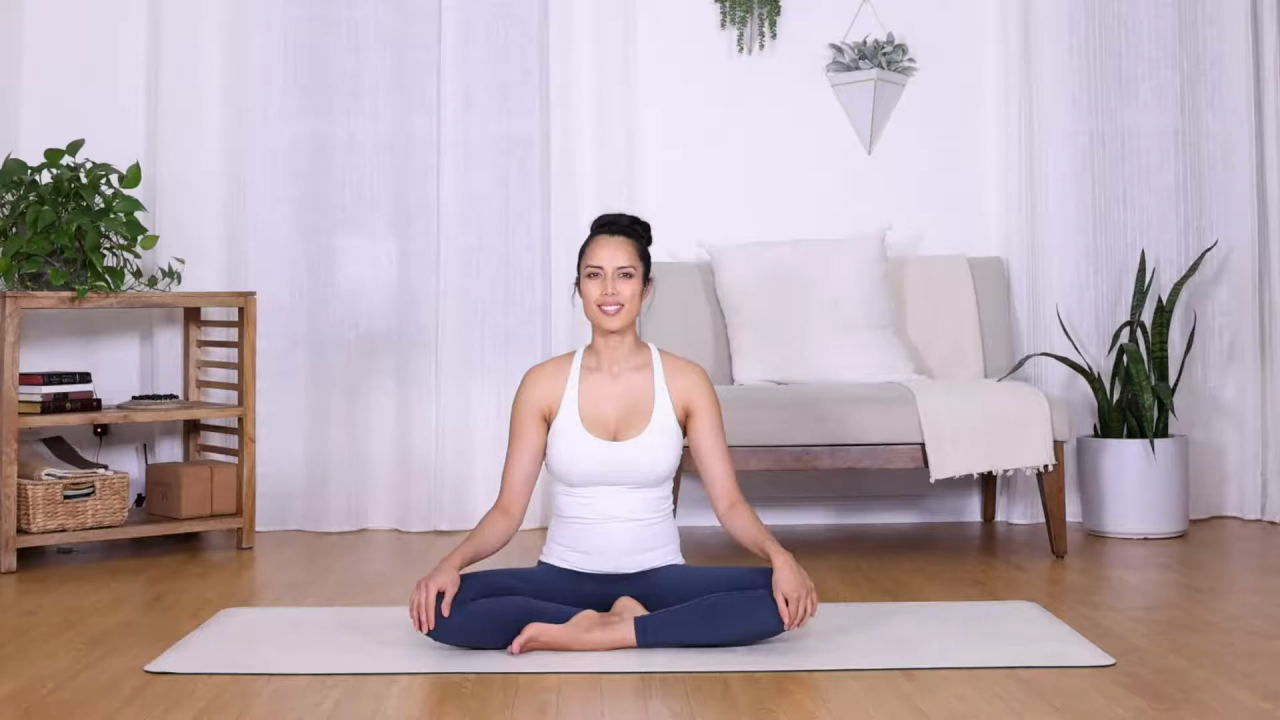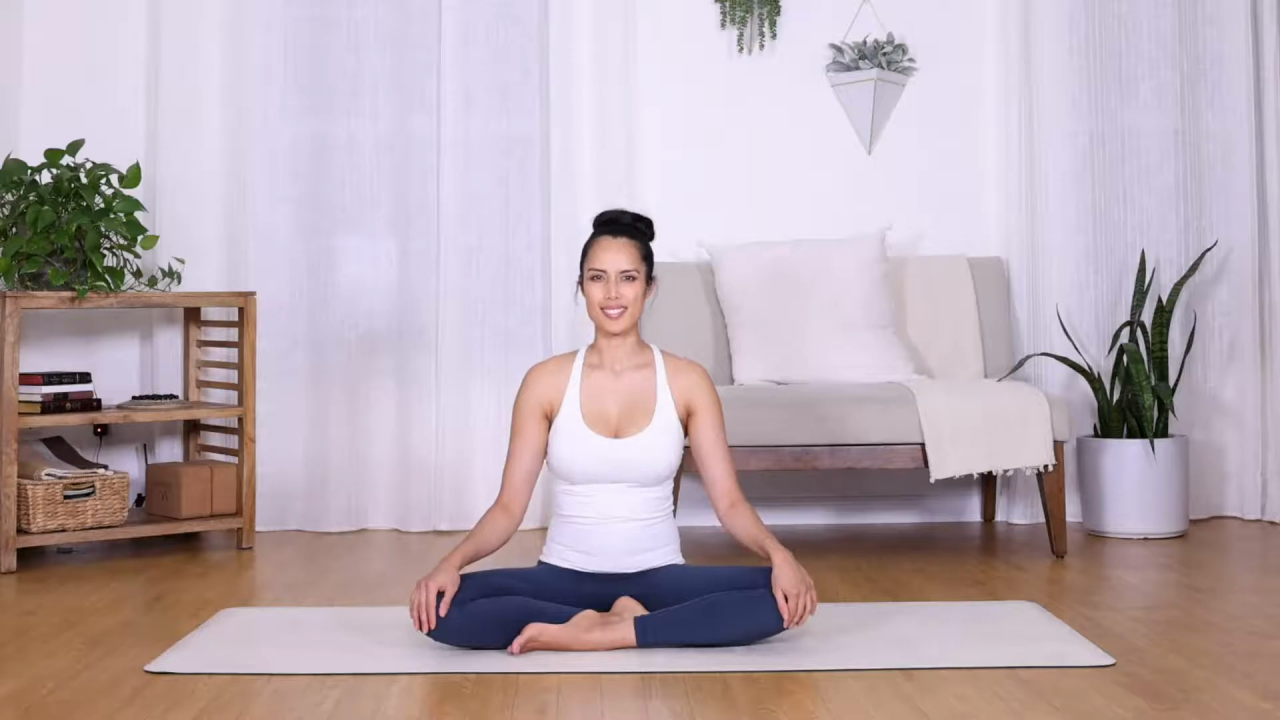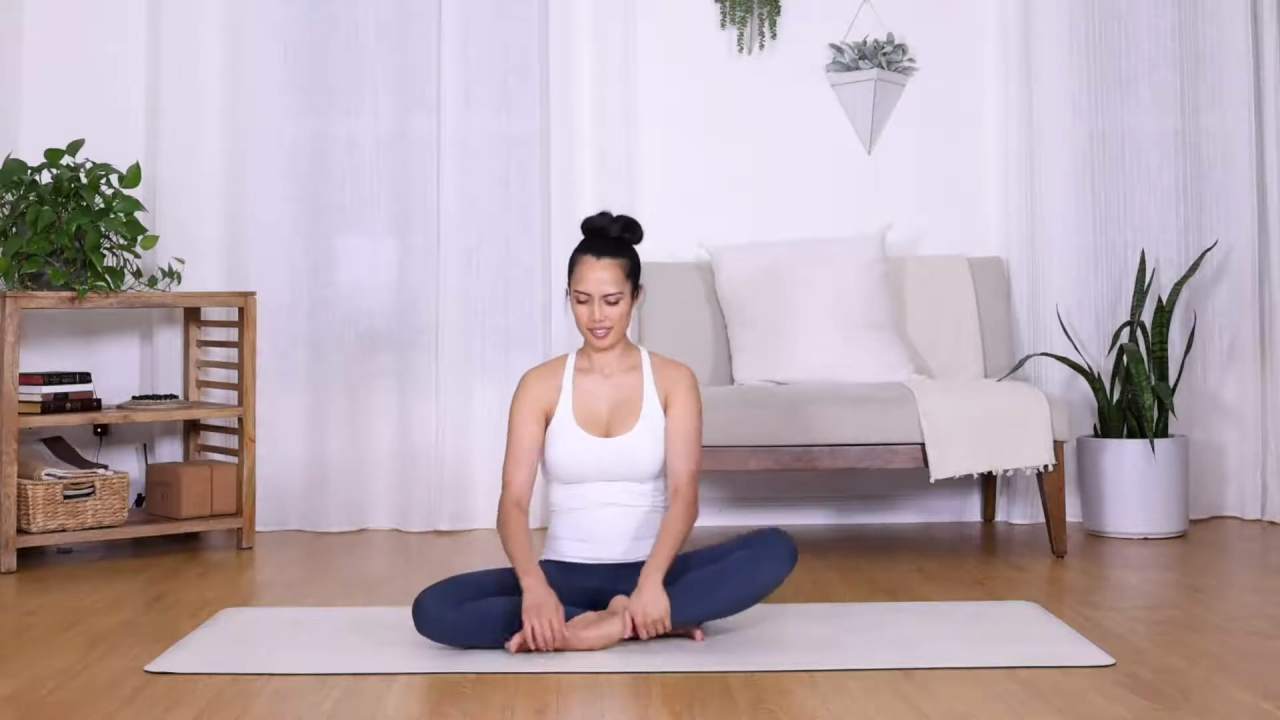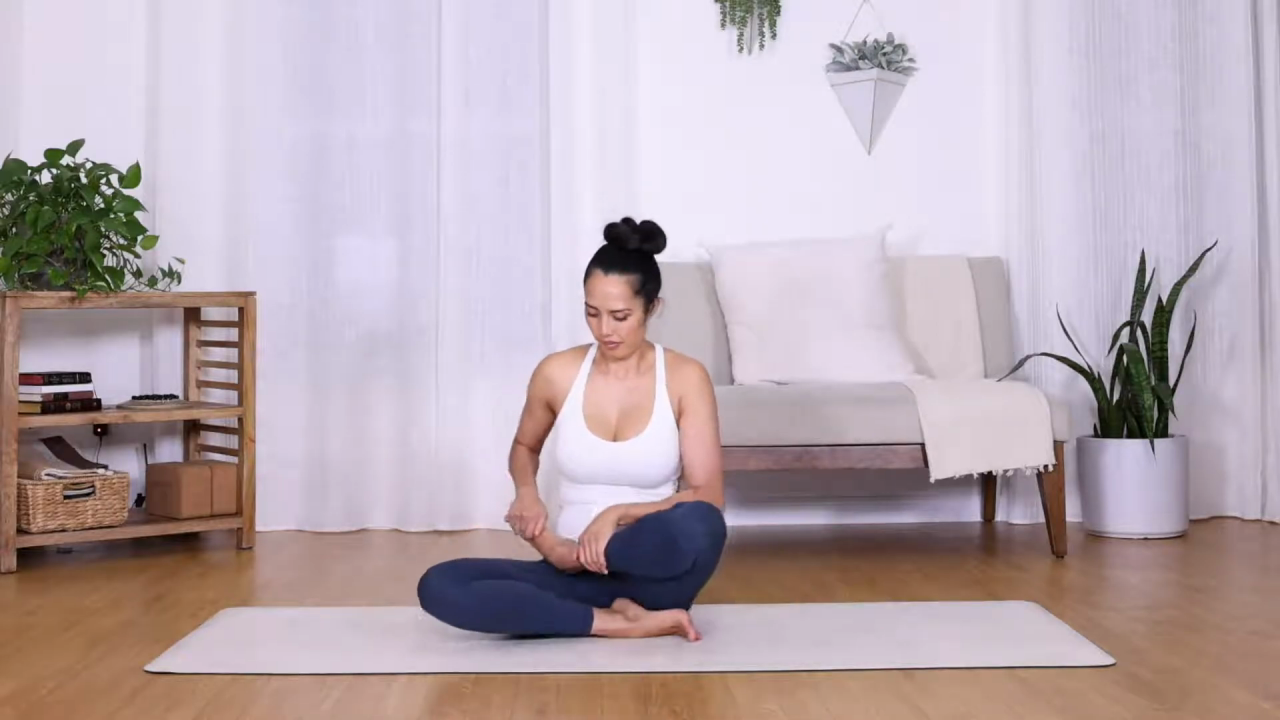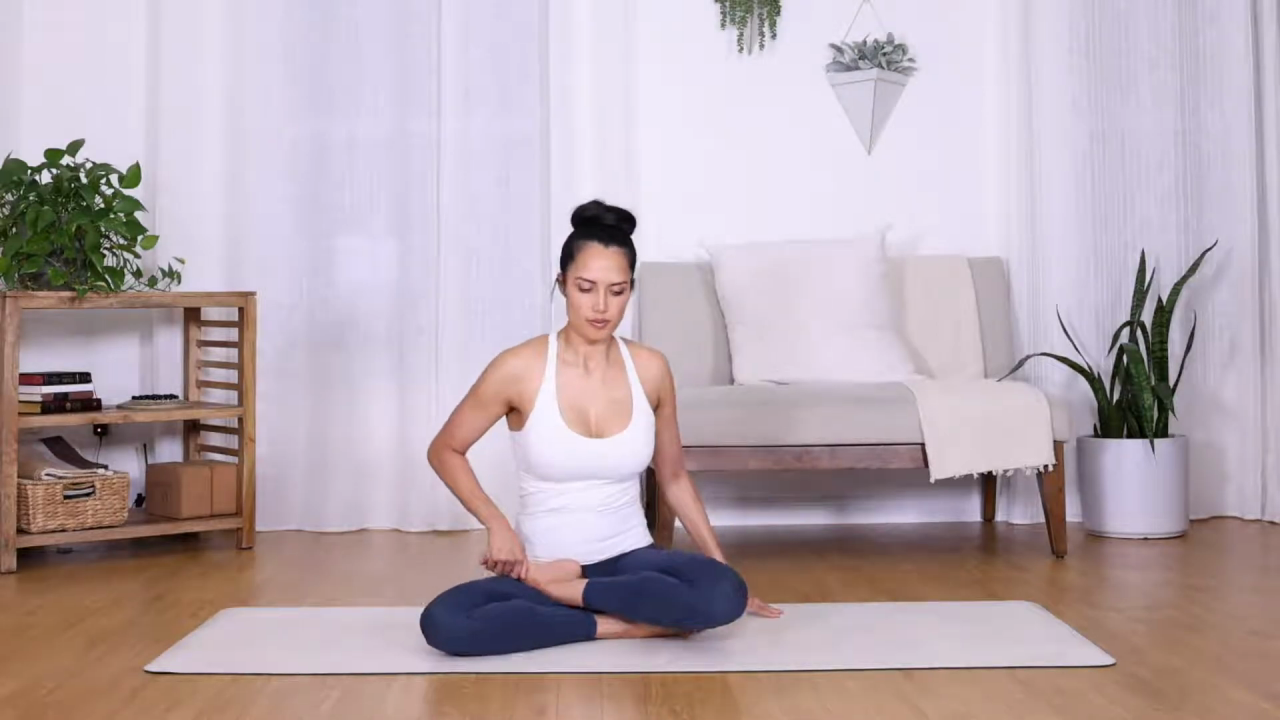
dt=1s
person 1, frame 1
left shoulder: (686, 380)
right shoulder: (544, 382)
left elbow: (729, 501)
right elbow: (508, 509)
left wrist: (780, 557)
right wrist: (450, 563)
left hip: (658, 577)
right hip: (566, 576)
left knee: (783, 599)
right knee: (441, 608)
left ankle: (598, 633)
right ankle: (627, 620)
person 1, frame 2
left shoulder: (687, 381)
right shoulder: (546, 381)
left elbow: (729, 501)
right elbow: (509, 506)
left wrist: (779, 555)
right wrist: (451, 563)
left hip: (657, 577)
right hip: (565, 576)
left knee: (782, 596)
right knee: (440, 609)
left ankle: (601, 631)
right ankle: (621, 621)
person 1, frame 3
left shoulder: (673, 380)
right shoulder: (540, 385)
left elbow: (684, 494)
right elbow: (513, 501)
left wrist: (652, 579)
right wrist: (534, 585)
left hip: (651, 572)
right hip: (567, 574)
left knee: (776, 550)
right knee: (432, 609)
left ankle: (607, 628)
right ankle: (635, 622)
person 1, frame 4
left shoulder: (686, 379)
right shoulder: (557, 373)
left elbow: (707, 498)
right elbow: (524, 447)
left wrist: (619, 514)
right wrist: (527, 492)
left hip: (650, 578)
right hip: (572, 574)
left knee: (697, 526)
right knee: (439, 588)
right ankle: (619, 622)
person 1, frame 5
left shoulder: (650, 368)
right shoulder: (519, 369)
left elbow: (673, 476)
right elbow: (444, 451)
left wrist: (722, 566)
right wrist: (497, 525)
left hip: (630, 558)
right hip: (544, 566)
left knee: (722, 595)
right knee: (443, 624)
left ankle: (565, 592)
right ankle: (619, 622)
